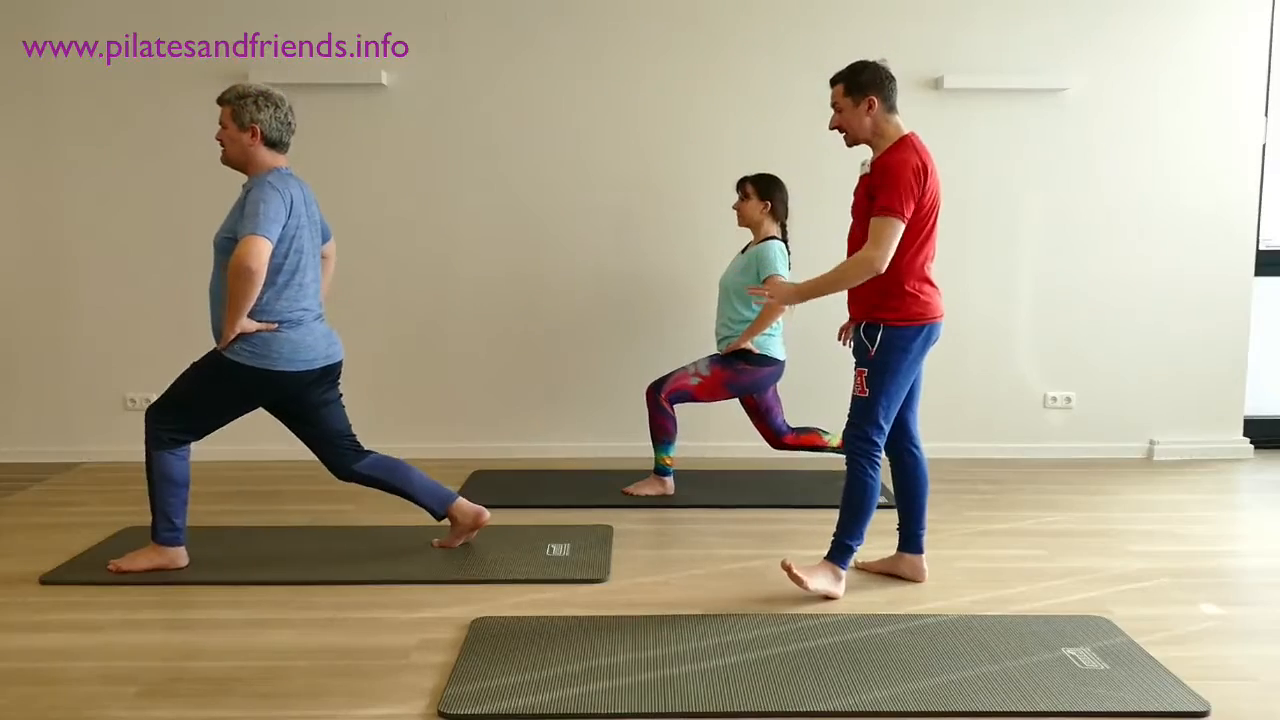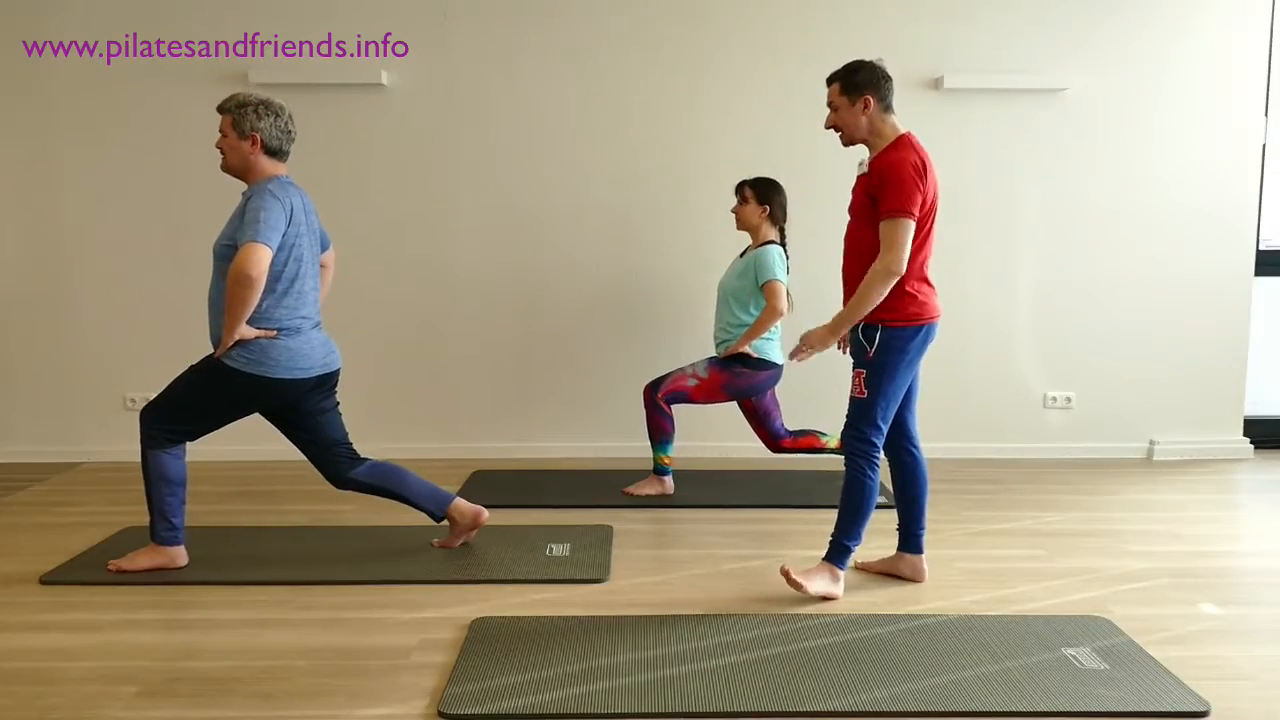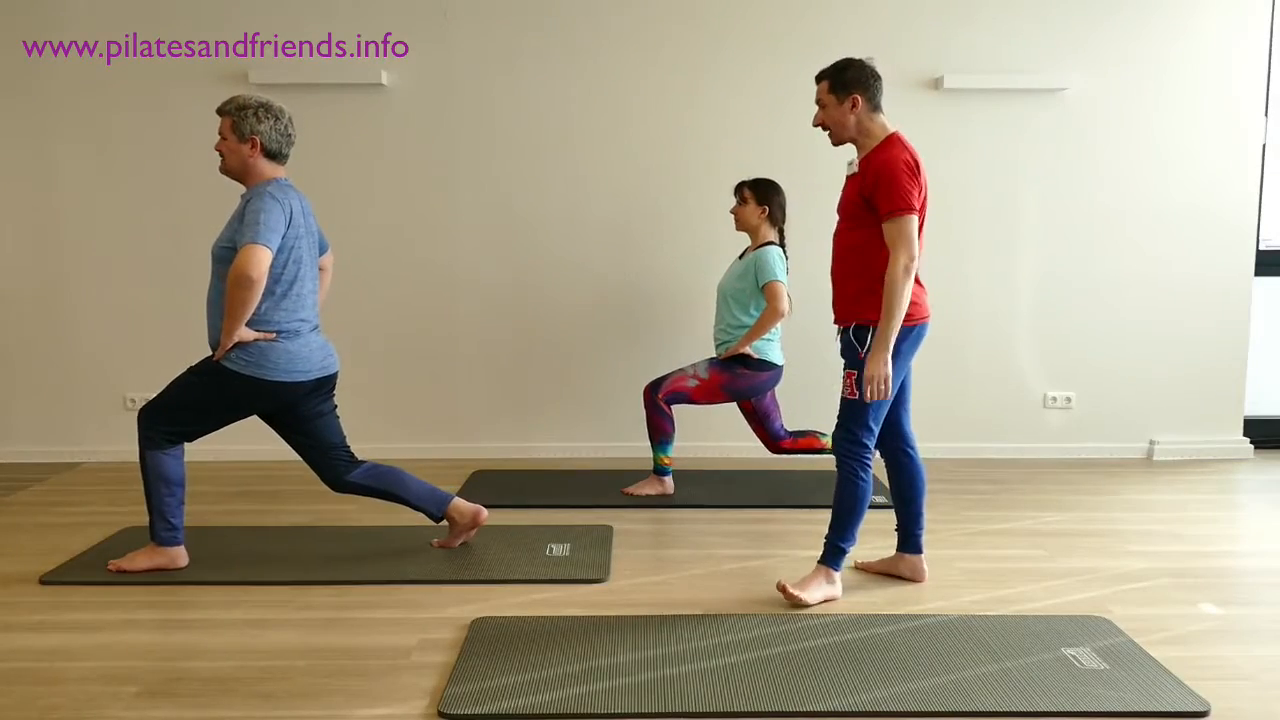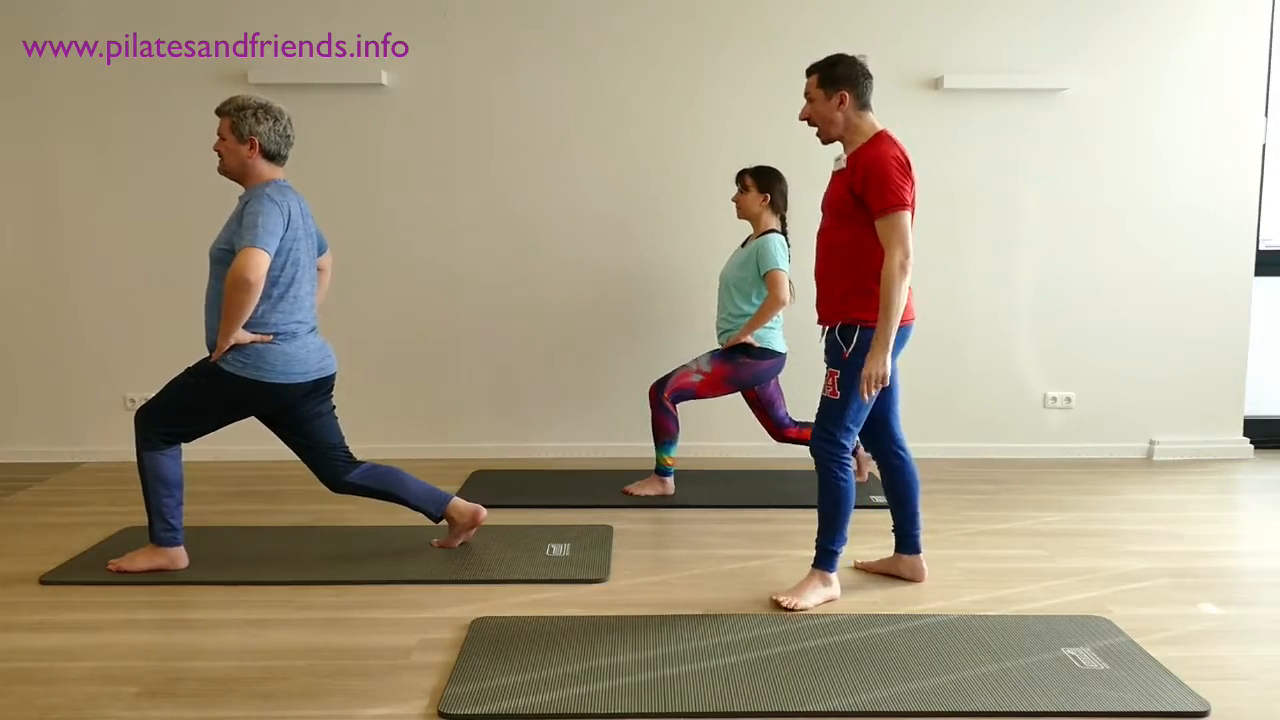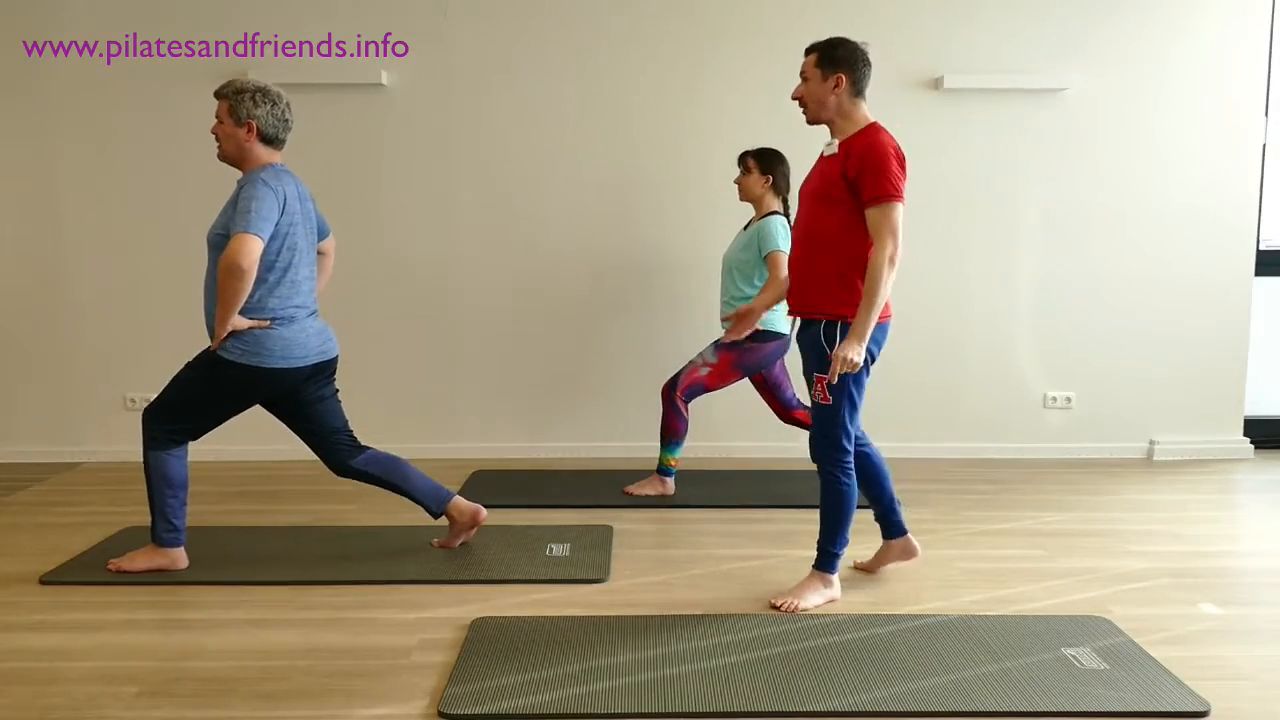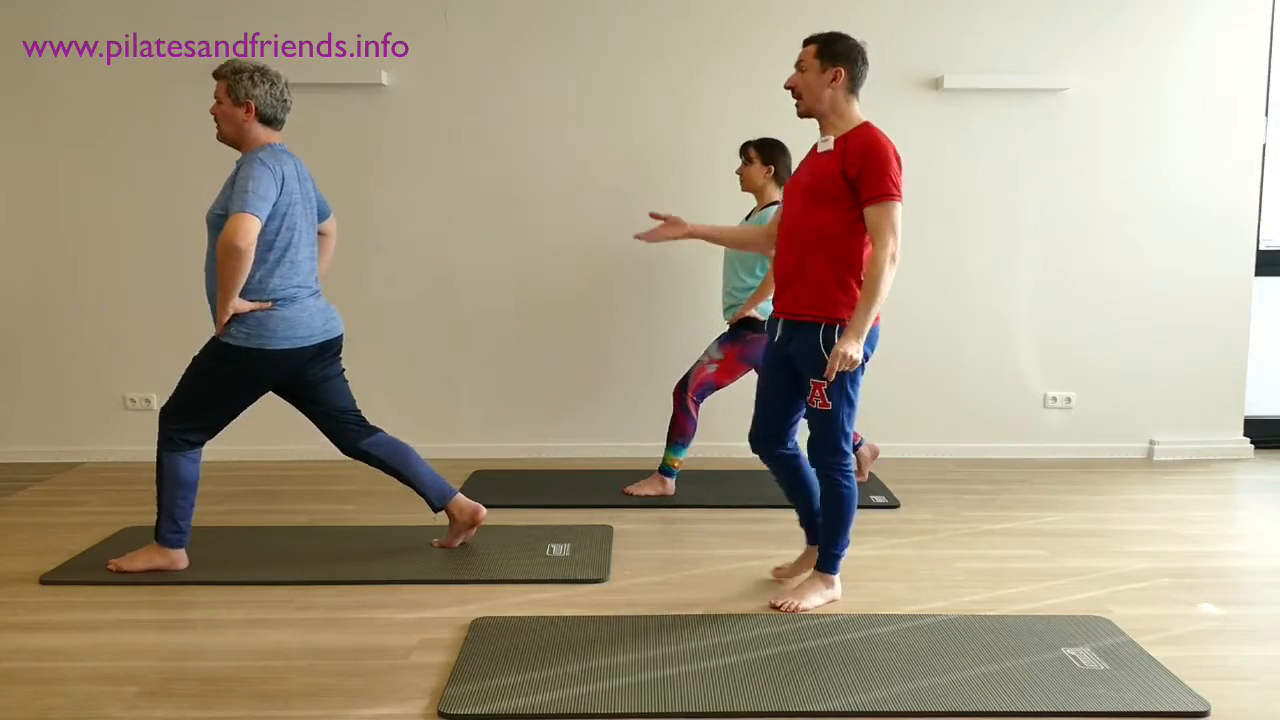
dt=0.3s
person 1, frame 1
left shoulder: (901, 163)
right shoulder: (895, 158)
left elbow: (876, 259)
left wrist: (798, 293)
right wrist: (862, 313)
left hip: (896, 325)
right hip: (902, 321)
left knee: (863, 441)
right knee: (901, 439)
left ankle: (836, 567)
right ankle: (911, 554)
person 1, frame 2
left shoulder: (899, 162)
right shoulder: (889, 159)
left elbow: (893, 263)
left wrist: (836, 328)
right wrist: (852, 322)
left hip: (894, 326)
right hip: (898, 324)
left knee: (862, 443)
right knee: (899, 439)
left ankle: (833, 568)
right ankle: (910, 554)
person 1, frame 3
left shoulder: (891, 162)
right shoulder: (875, 159)
left elbow: (903, 261)
left wrist: (879, 350)
left hip: (882, 328)
right hip: (880, 325)
left knee: (853, 444)
right knee: (895, 440)
left ankle: (828, 572)
right ankle: (910, 555)
person 1, frame 4
left shoulder: (881, 159)
right shoulder: (855, 159)
left elbow: (899, 258)
left wrist: (881, 345)
left hip: (866, 328)
right hip: (856, 326)
left knee: (831, 443)
right knee: (884, 440)
left ankle: (824, 574)
right ankle: (909, 554)
person 1, frame 5
left shoulder: (875, 149)
right shoulder: (836, 151)
left elbow: (887, 249)
left wrist: (857, 335)
left hip: (844, 325)
right hip: (821, 322)
left knee: (831, 447)
right knee: (845, 437)
left ankle: (825, 575)
right ankle: (897, 536)
person 1, frame 6
left shoulder: (871, 149)
right shoulder: (816, 156)
left elbow: (886, 249)
right elbow: (768, 236)
left wrist: (855, 332)
right wrist: (691, 229)
left hip: (833, 330)
right hip: (788, 324)
left knee: (830, 451)
right knee: (768, 438)
left ankle: (827, 574)
right ankle: (820, 541)
person 2, frame 1
left shoulder: (268, 190)
right shoulder: (295, 189)
left elbow: (250, 260)
right elbow: (327, 251)
left wrist: (233, 322)
left hip: (263, 357)
right hip: (313, 355)
left knee: (166, 426)
right knee: (349, 459)
left ankle: (168, 547)
right ankle: (460, 510)
person 2, frame 2
left shoulder: (268, 197)
right shoulder: (293, 197)
left elbow: (251, 267)
right elbow: (326, 259)
left wrist: (233, 329)
left hip: (261, 363)
right hip: (310, 362)
left knee: (160, 425)
right knee: (344, 466)
left ankle: (168, 546)
right ankle: (458, 510)
person 2, frame 3
left shoulder: (268, 199)
right shoulder: (291, 199)
left elbow: (250, 269)
right elbow: (324, 262)
left wrist: (232, 331)
left hip: (259, 366)
right hip: (308, 365)
left knee: (157, 425)
right knee: (342, 470)
left ankle: (167, 547)
right ankle: (457, 510)
person 2, frame 4
left shoulder: (266, 202)
right shoulder: (290, 201)
left elbow: (249, 272)
right elbow: (323, 263)
left wrist: (228, 333)
left hip: (257, 368)
right hip: (306, 366)
left knee: (154, 426)
right knee: (340, 471)
left ankle: (167, 547)
right ankle: (456, 509)
person 2, frame 5
left shoulder: (261, 187)
right shoulder: (290, 185)
left elbow: (241, 258)
right elbow: (326, 247)
left wrist: (225, 319)
left hip: (257, 355)
right hip: (309, 351)
left knee: (162, 426)
right knee: (346, 454)
left ankle: (167, 547)
right ankle: (456, 507)
person 2, frame 6
left shoulder: (259, 166)
right shoulder: (291, 166)
left elbow: (239, 238)
right elbow: (327, 228)
left wrist: (226, 303)
left hip: (260, 339)
right hip: (315, 332)
left knee: (180, 427)
right knee: (353, 433)
left ankle: (168, 548)
right ankle: (457, 506)
person 3, frame 1
left shoulder: (770, 249)
right shoulder: (755, 247)
left elbow: (779, 302)
left wrist: (744, 340)
left hip: (753, 360)
right hip: (754, 361)
left knee: (660, 393)
right knee: (781, 436)
left ankle: (662, 479)
person 3, frame 2
left shoulder: (768, 254)
right shoulder: (752, 251)
left elbow: (777, 306)
left wrist: (741, 344)
left hip: (752, 364)
right hip: (752, 365)
left knee: (656, 393)
right knee: (779, 440)
left ankle: (662, 478)
person 3, frame 3
left shoulder: (768, 255)
right shoulder: (751, 252)
left elbow: (778, 308)
left wrist: (741, 345)
left hip: (753, 366)
right hip: (750, 366)
left knee: (656, 393)
right knee: (779, 440)
left ankle: (662, 479)
person 3, frame 4
left shoulder: (770, 243)
right shoulder: (755, 240)
left elbow: (780, 296)
left wrist: (742, 334)
left hip: (755, 353)
right hip: (757, 353)
left knee: (663, 391)
right knee: (783, 427)
left ankle: (663, 479)
right ankle: (859, 448)
person 3, frame 5
left shoulder: (773, 225)
right shoulder: (759, 224)
left elbow: (781, 278)
left wrist: (749, 319)
left hip: (761, 338)
right hip: (757, 339)
left knee: (676, 391)
right knee: (789, 409)
left ankle: (663, 479)
person 3, frame 6
left shoulder: (772, 215)
right shoulder: (759, 214)
left wrist: (748, 307)
right wrist: (748, 307)
left hip: (757, 327)
right hip: (758, 327)
left knee: (688, 390)
left ankle: (664, 478)
right ankle: (860, 448)
